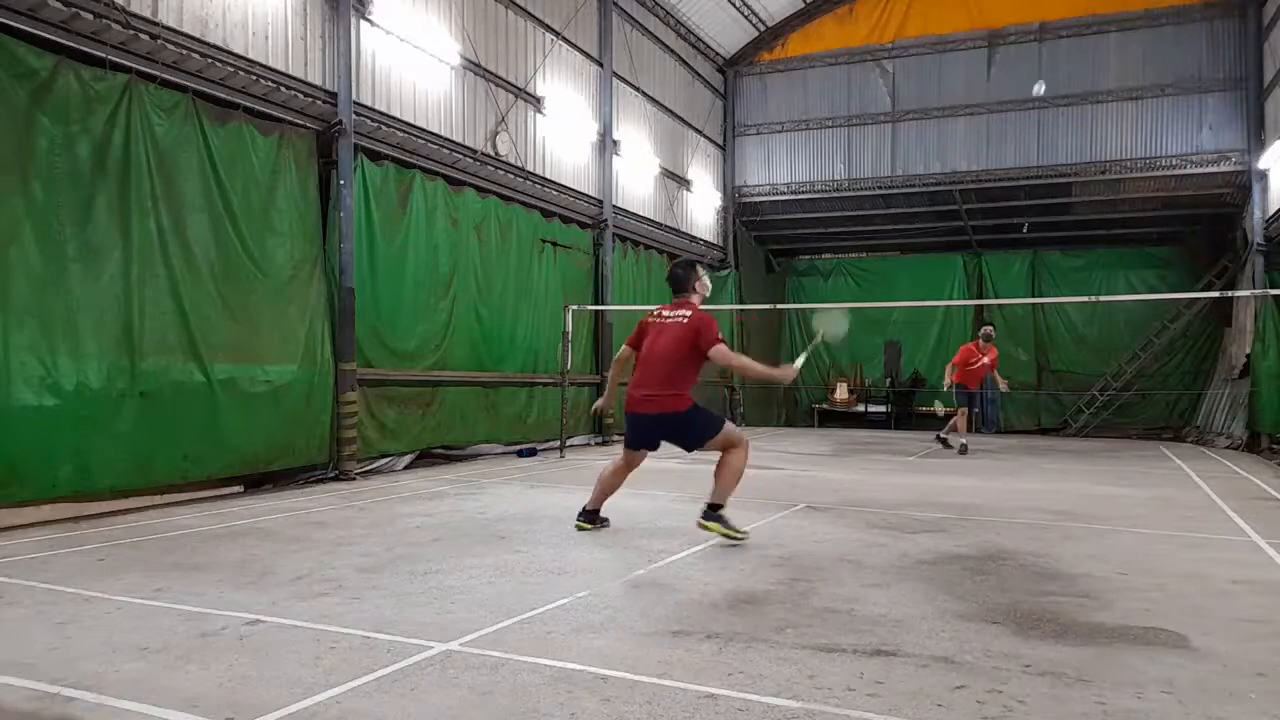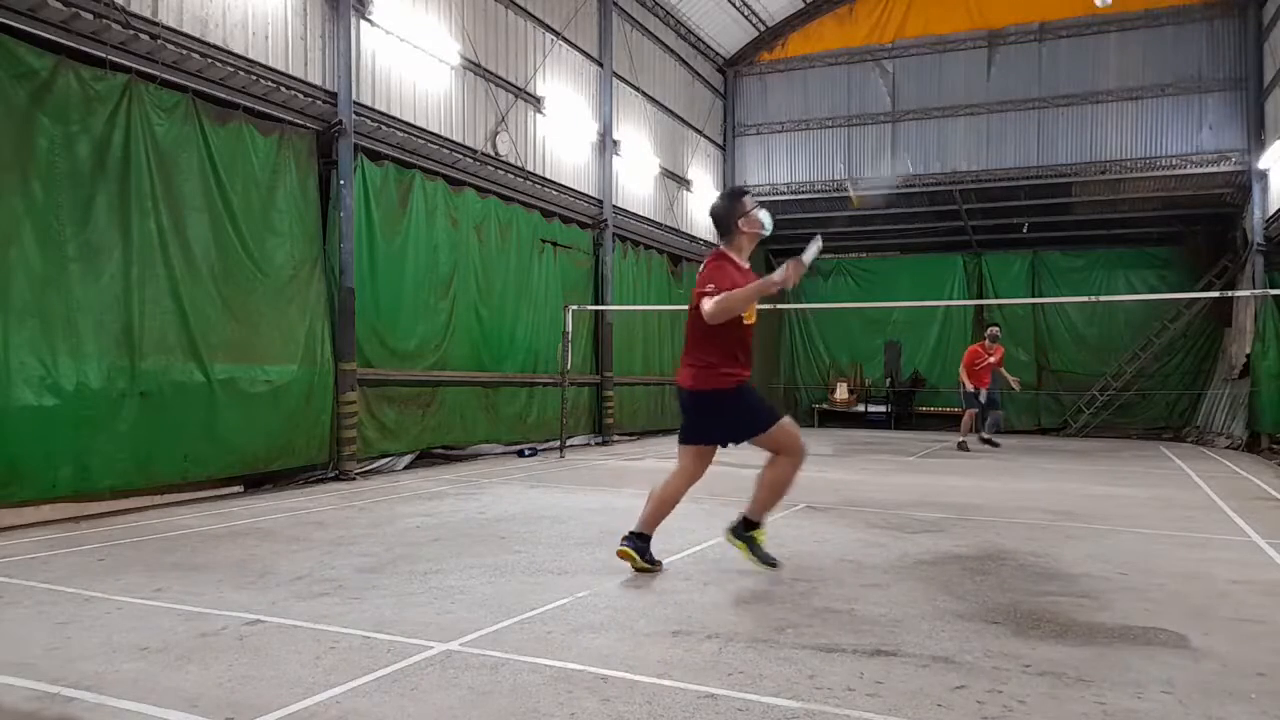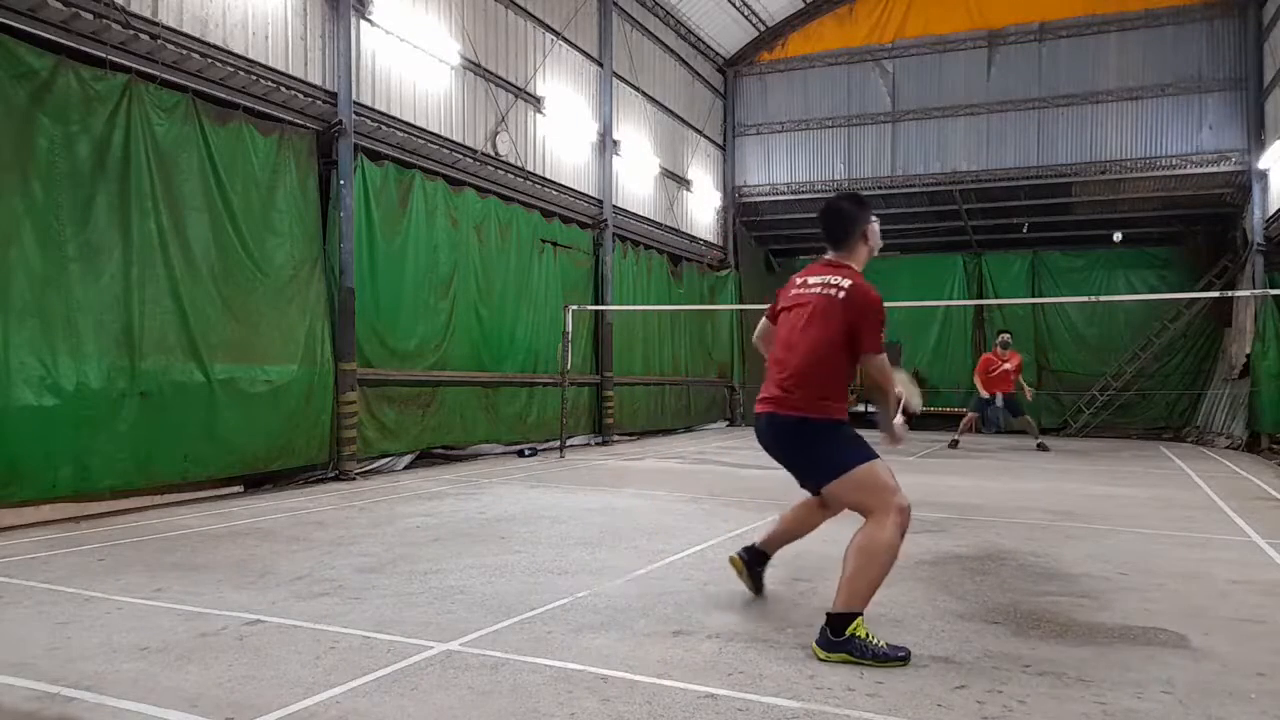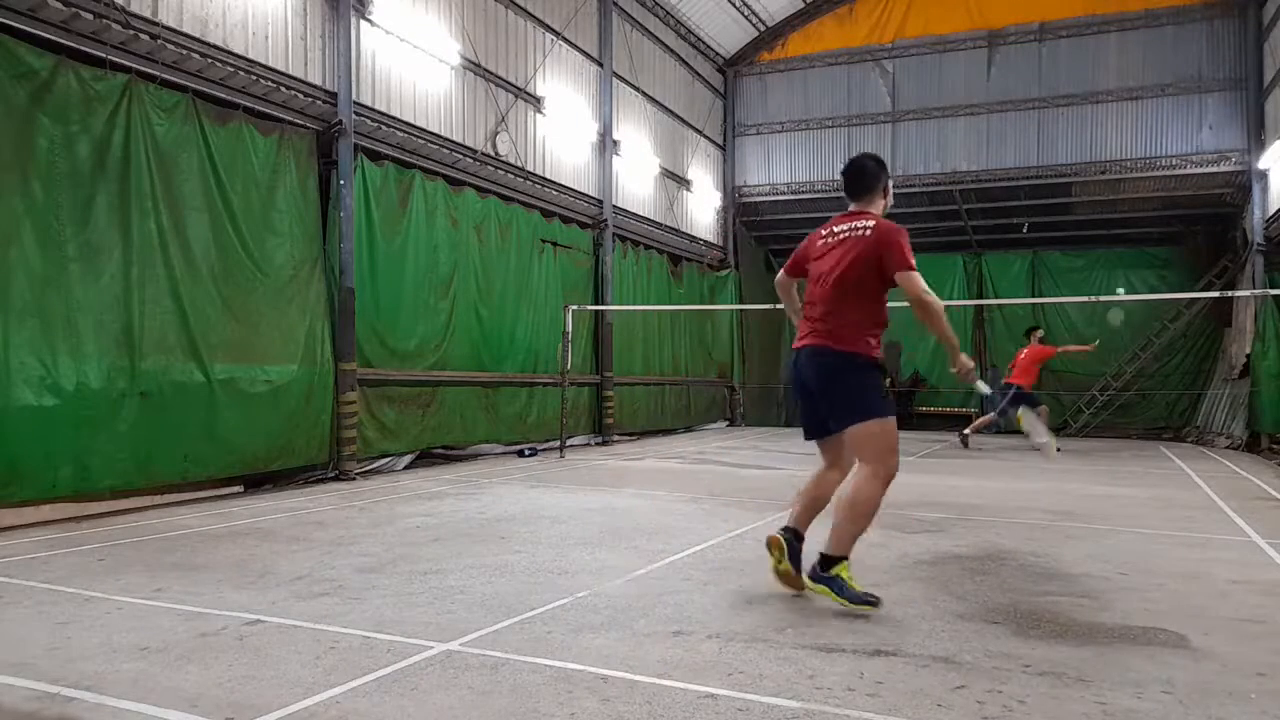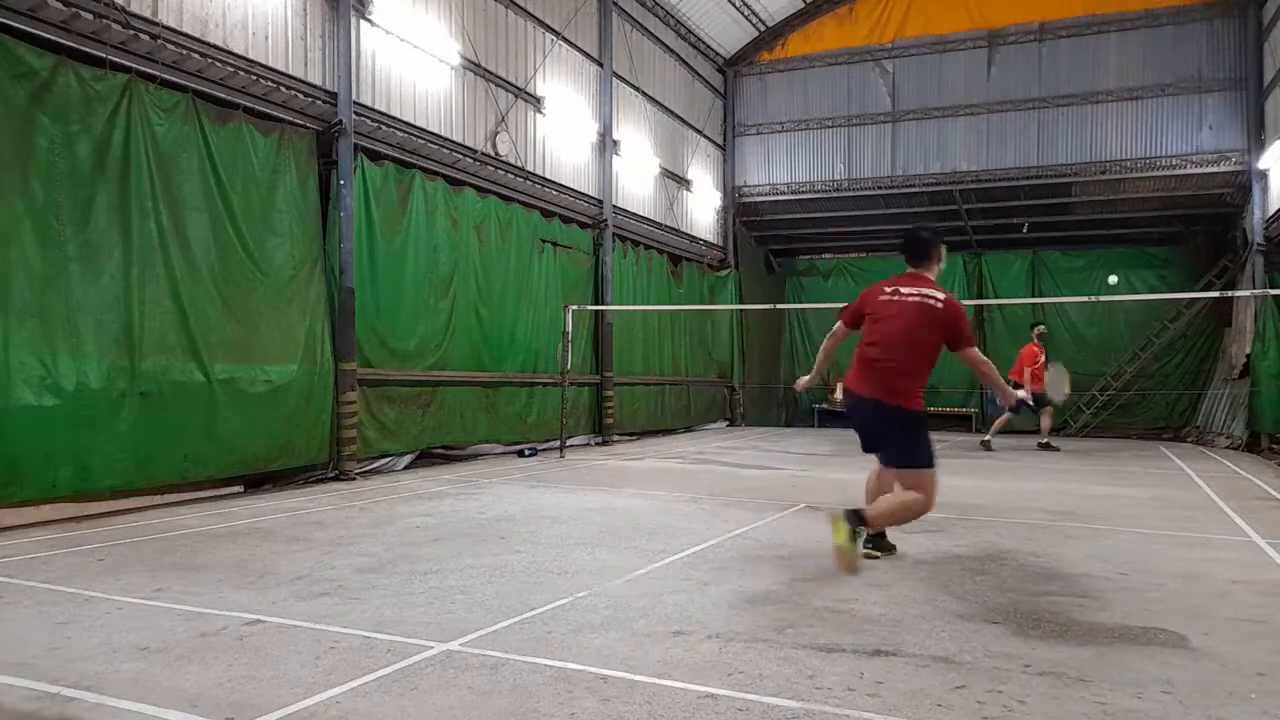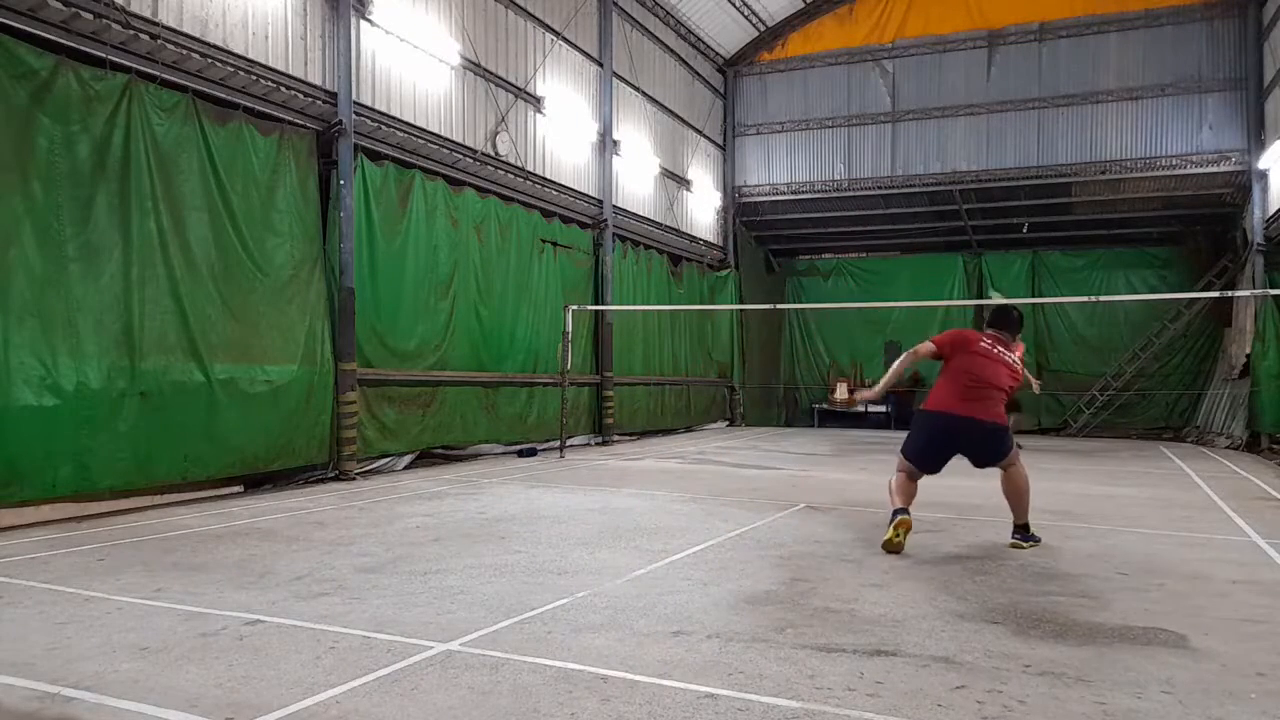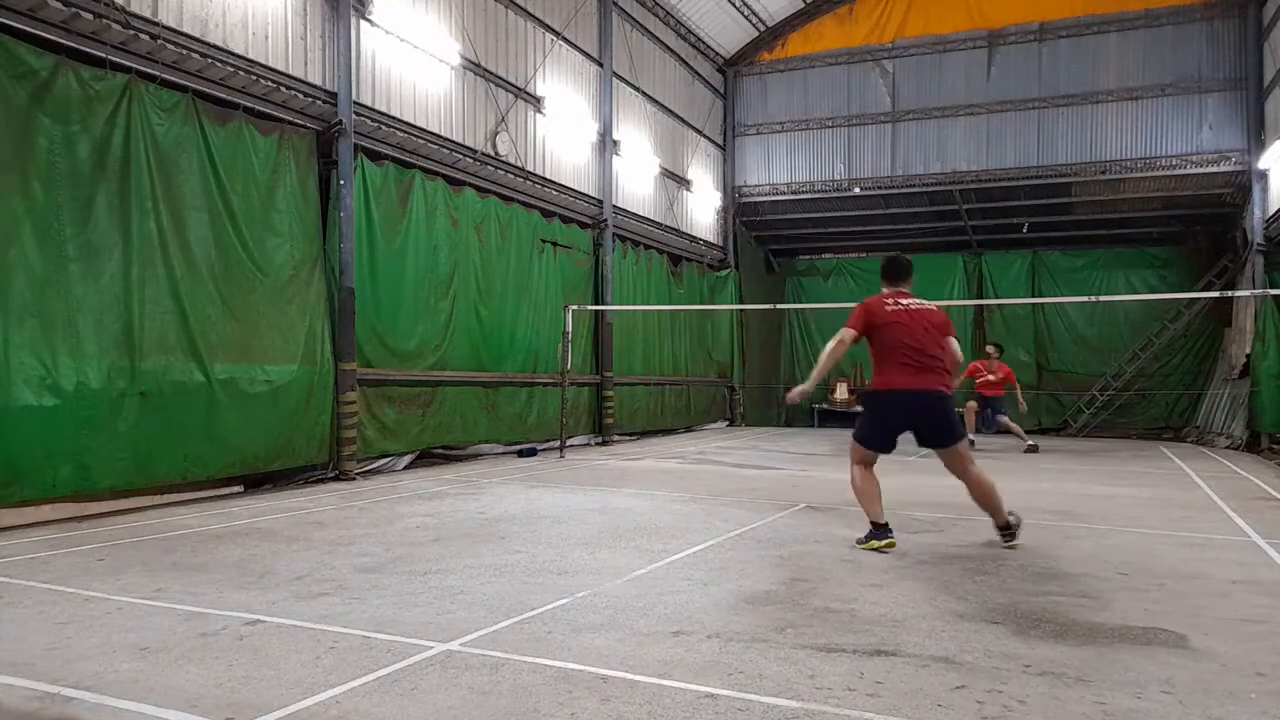
dt=0.4s
person 1, frame 1
left shoulder: (651, 318)
right shoulder: (701, 320)
left elbow: (620, 358)
right elbow: (727, 359)
left wrist: (608, 396)
right wrist: (776, 373)
left hip: (637, 408)
right hip: (675, 410)
left knee: (627, 460)
right knee: (737, 444)
left ankle: (589, 513)
right ankle: (713, 512)
person 1, frame 2
left shoulder: (730, 265)
right shoulder: (722, 269)
right elbow: (712, 312)
right wrist: (770, 283)
left hip: (699, 385)
right hip: (720, 387)
left knee: (687, 471)
right knee: (792, 449)
left ankle: (637, 541)
right ankle: (748, 528)
person 1, frame 3
left shoulder: (801, 282)
right shoulder: (862, 295)
left elbow: (762, 337)
right elbow: (877, 377)
right wrist: (889, 418)
left hip: (772, 415)
right hip: (810, 424)
left knee: (831, 498)
right knee: (892, 511)
left ankle: (755, 556)
right ankle: (839, 630)
person 1, frame 4
left shoulder: (819, 236)
right shoulder: (886, 232)
left elbow: (782, 282)
right elbow: (920, 296)
left wrist: (799, 318)
right wrist: (957, 353)
left hip: (806, 359)
right hip: (848, 359)
left knee: (836, 464)
right knee: (878, 466)
left ankle: (791, 539)
right ankle: (830, 567)
person 1, frame 5
left shoulder: (876, 293)
right shoulder: (947, 306)
left elbow: (836, 335)
right elbow: (976, 362)
left wrist: (813, 376)
right wrist: (1006, 392)
left hip: (857, 395)
right hip: (899, 404)
left knee: (888, 463)
right knee: (920, 497)
left ankle: (875, 536)
right ankle: (855, 522)
person 1, frame 6
left shoulder: (961, 337)
right shoulder: (1015, 366)
left elbow: (915, 354)
left wrist: (880, 389)
left hip: (936, 418)
right hip: (986, 426)
left knee: (904, 474)
right knee: (1012, 464)
left ankle: (900, 513)
right ankle: (1022, 531)
person 1, frame 7
left shoulder: (871, 307)
right shoulder: (936, 312)
left elbow: (841, 341)
right elbow: (956, 358)
left wrist: (810, 384)
right wrist: (944, 389)
left hip: (887, 395)
right hip: (934, 395)
left knee: (860, 462)
right knee: (965, 466)
left ankle: (879, 530)
right ankle: (1005, 526)
